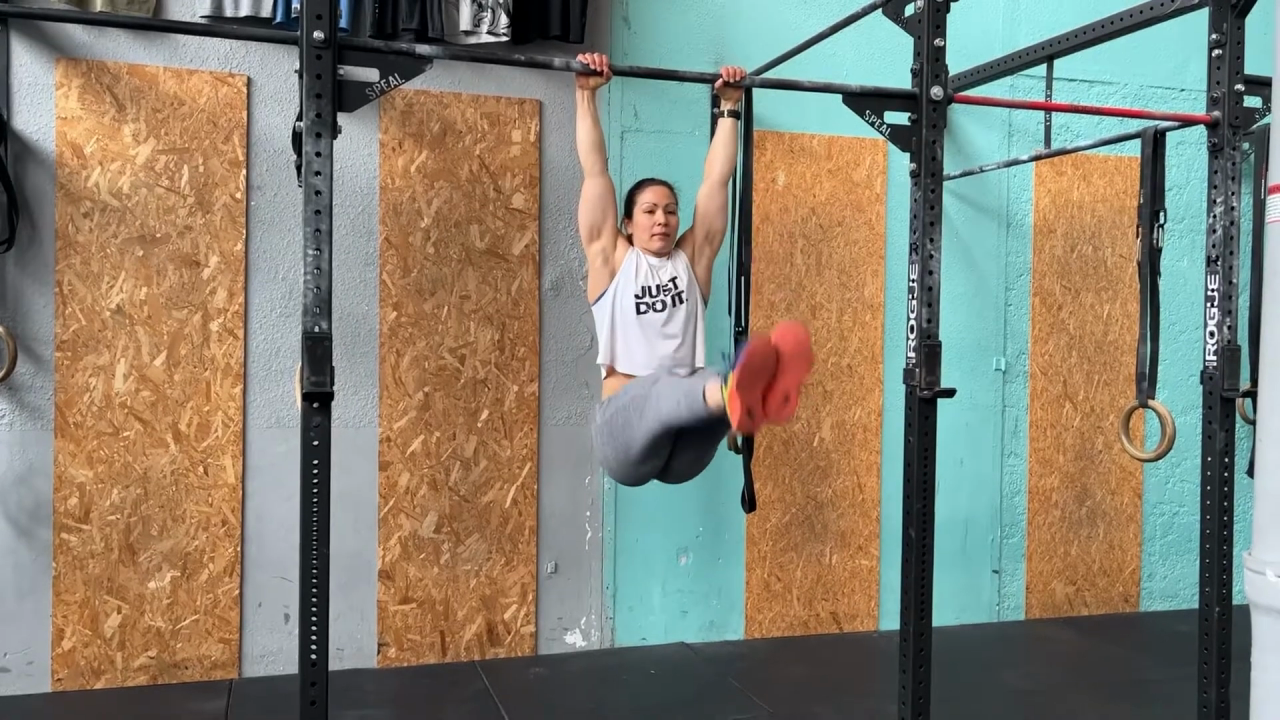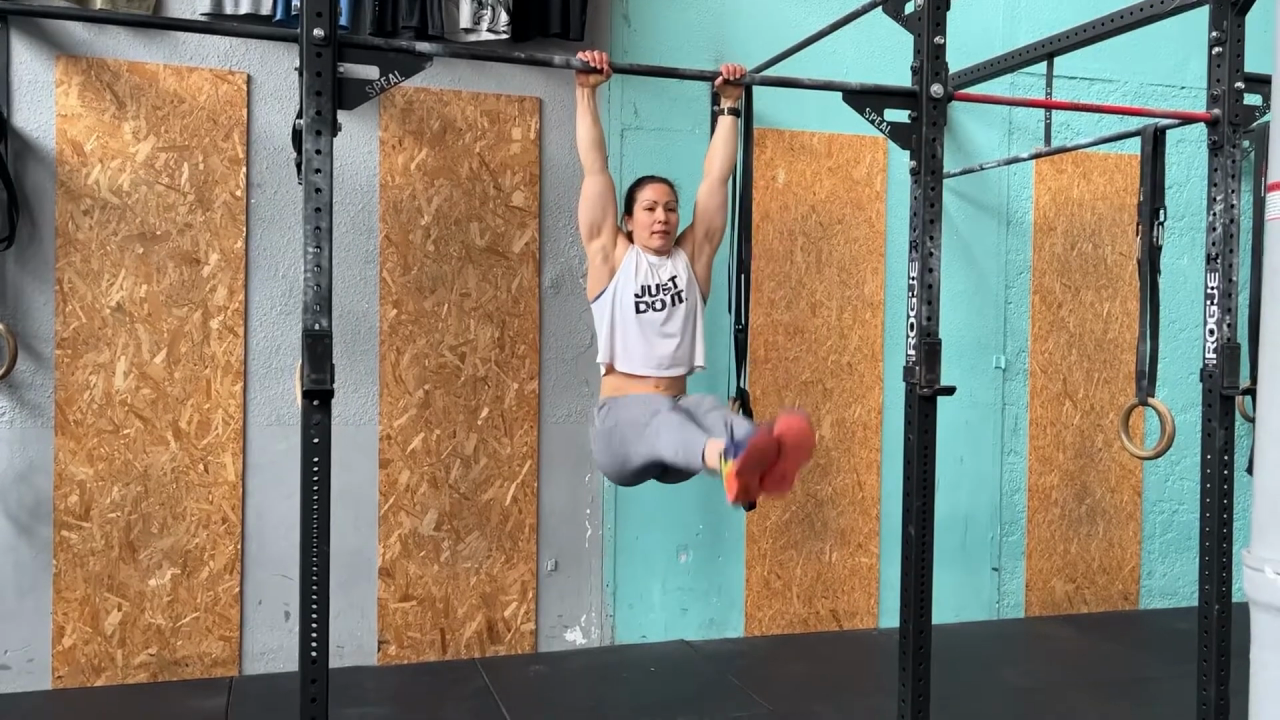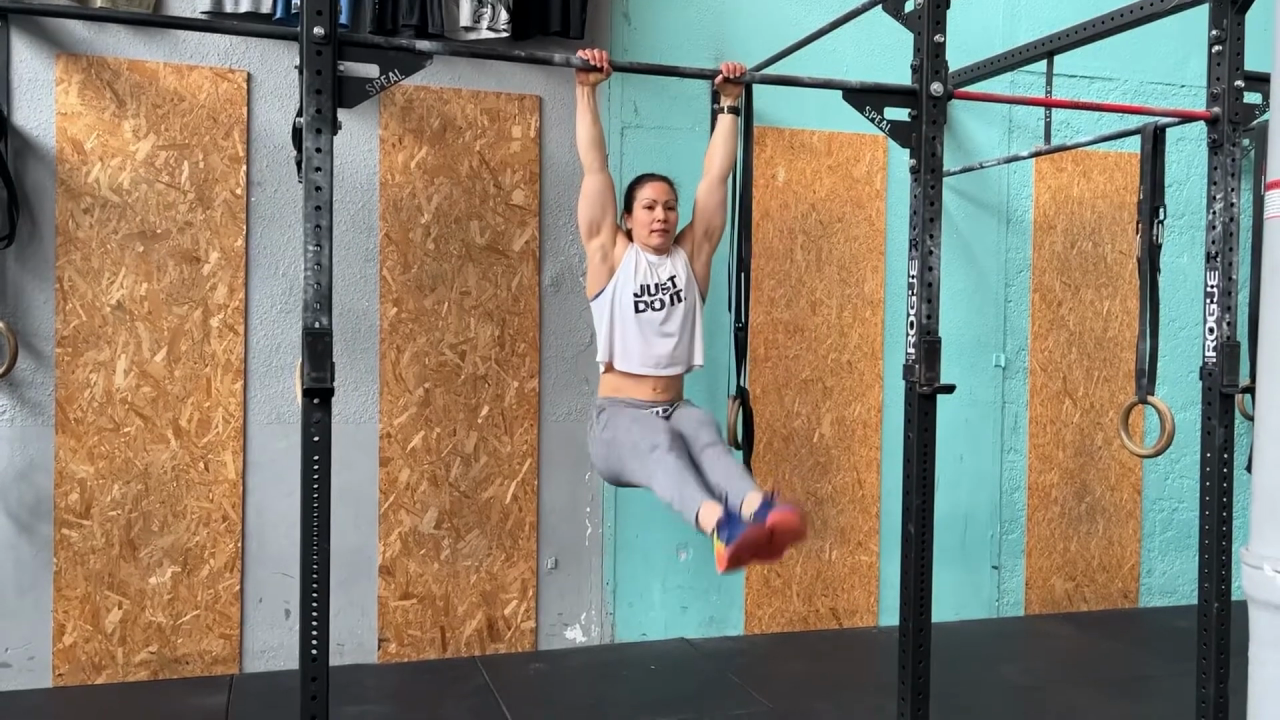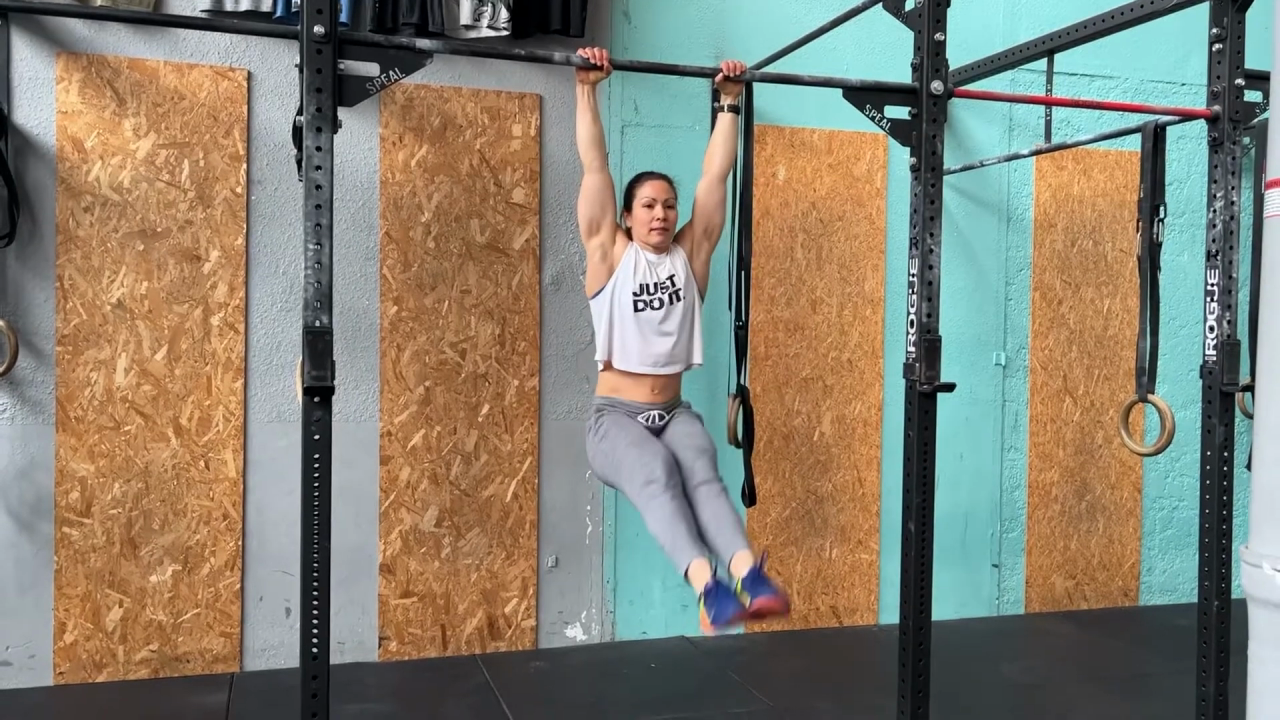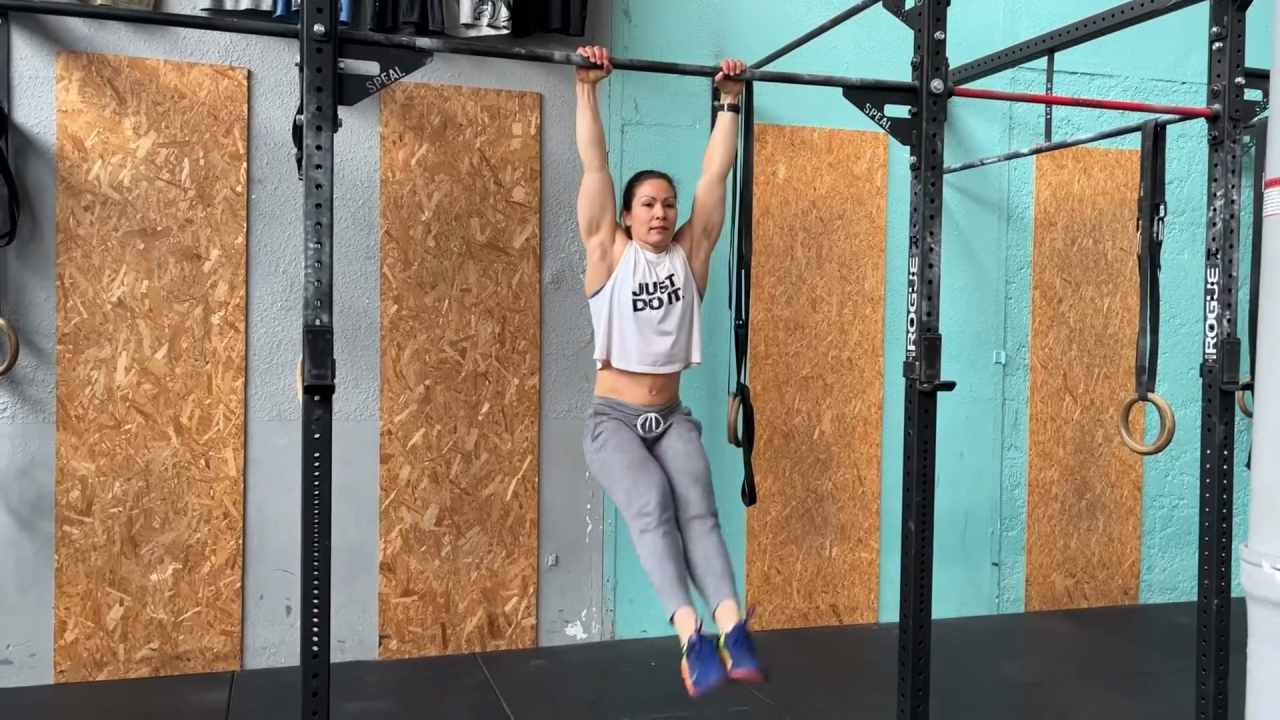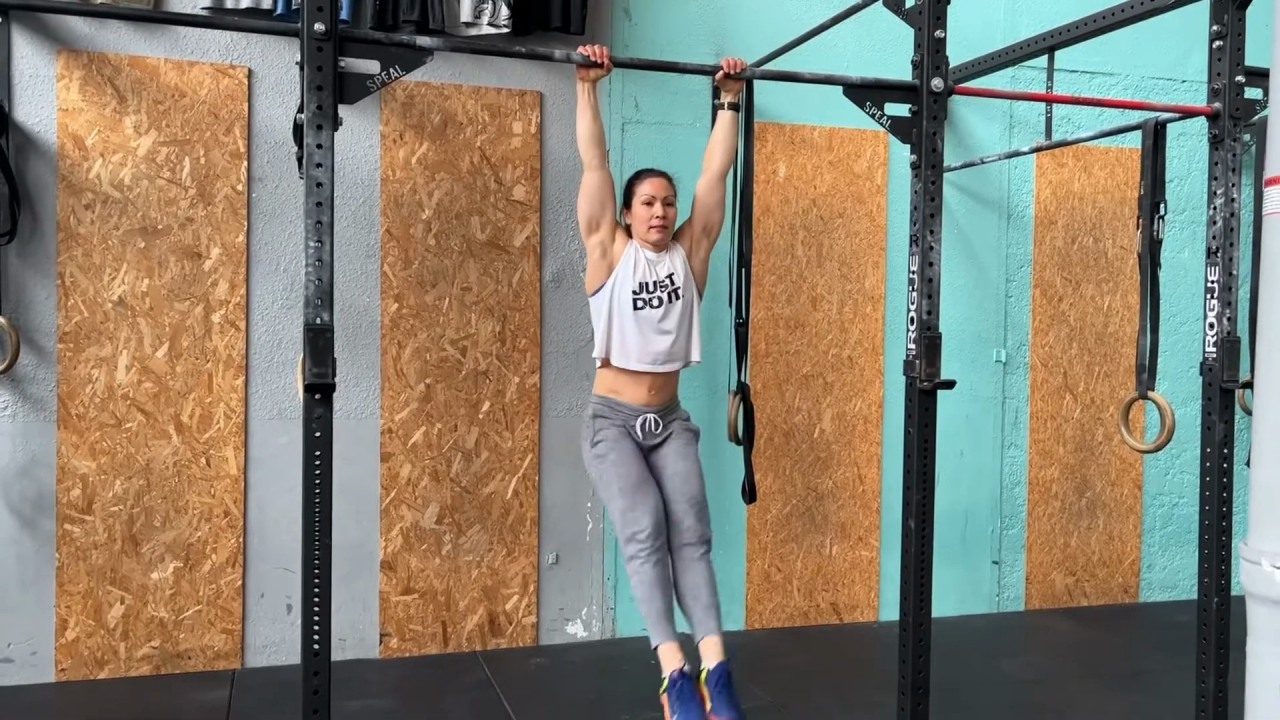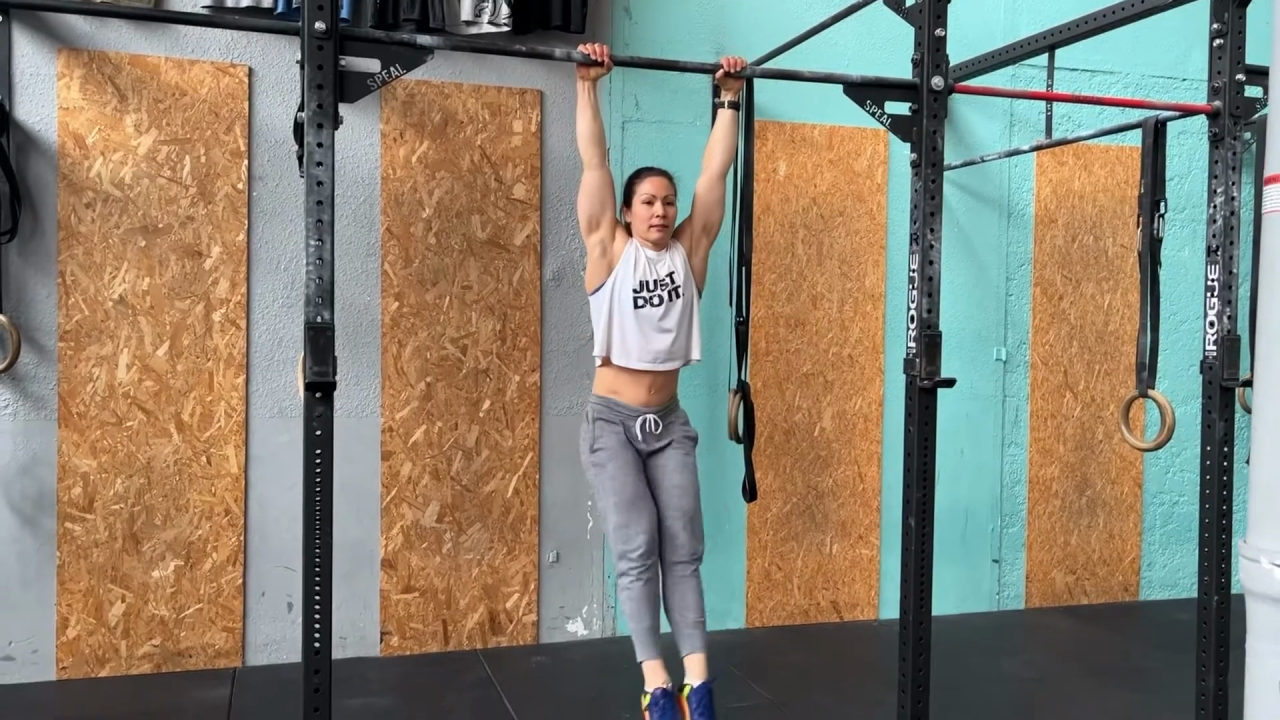
dt=0.1s
person 1, frame 1
left shoulder: (691, 261)
right shoulder: (611, 261)
left elbow: (717, 180)
right elbow: (595, 173)
left wrist: (729, 107)
right wrist: (586, 94)
left hip: (681, 443)
right hip: (624, 423)
left knee: (709, 386)
right knee: (662, 392)
left ankle: (757, 397)
right ankle: (735, 397)
person 1, frame 2
left shoulder: (690, 260)
right shoulder: (611, 259)
left elbow: (716, 179)
right elbow: (595, 171)
left wrist: (729, 105)
right wrist: (586, 92)
left hip: (675, 445)
right hip: (623, 430)
left knee: (707, 409)
right knee: (655, 412)
left ankle: (760, 452)
right ankle: (732, 457)
person 1, frame 3
left shoulder: (691, 251)
right shoulder: (609, 255)
left elbow: (715, 179)
right elbow: (593, 171)
left wrist: (730, 103)
right wrist: (587, 91)
left hip: (673, 407)
right hip: (617, 420)
left knee: (706, 440)
right knee: (660, 446)
left ankle: (759, 514)
right ankle: (721, 527)
person 1, frame 4
left shoulder: (690, 253)
right shoulder: (610, 250)
left elbow: (715, 178)
right elbow: (595, 169)
left wrist: (729, 103)
right wrist: (587, 89)
left hip: (673, 415)
right hip: (614, 418)
left knee: (701, 472)
right knee: (654, 473)
left ankle: (749, 575)
right ankle: (709, 586)
person 1, frame 5
left shoulder: (689, 253)
right shoulder: (609, 253)
left elbow: (714, 177)
right elbow: (594, 168)
left wrist: (729, 102)
right wrist: (587, 89)
left hip: (672, 419)
right hip: (613, 419)
left knee: (698, 508)
right knee: (650, 504)
left ankle: (732, 633)
right ankle: (690, 633)
person 1, frame 6
left shoulder: (688, 252)
right shoulder: (608, 251)
left elbow: (715, 175)
right elbow: (595, 165)
left wrist: (729, 100)
right wrist: (586, 87)
left hip: (670, 422)
right hip: (610, 422)
left knee: (691, 533)
right knee: (644, 530)
person 1, frame 7
left shoulder: (690, 251)
right shoulder: (609, 251)
left elbow: (715, 173)
right elbow: (594, 164)
left wrist: (729, 99)
right wrist: (587, 86)
left hip: (669, 423)
right hip: (611, 421)
left knee: (683, 550)
right knee: (636, 546)
